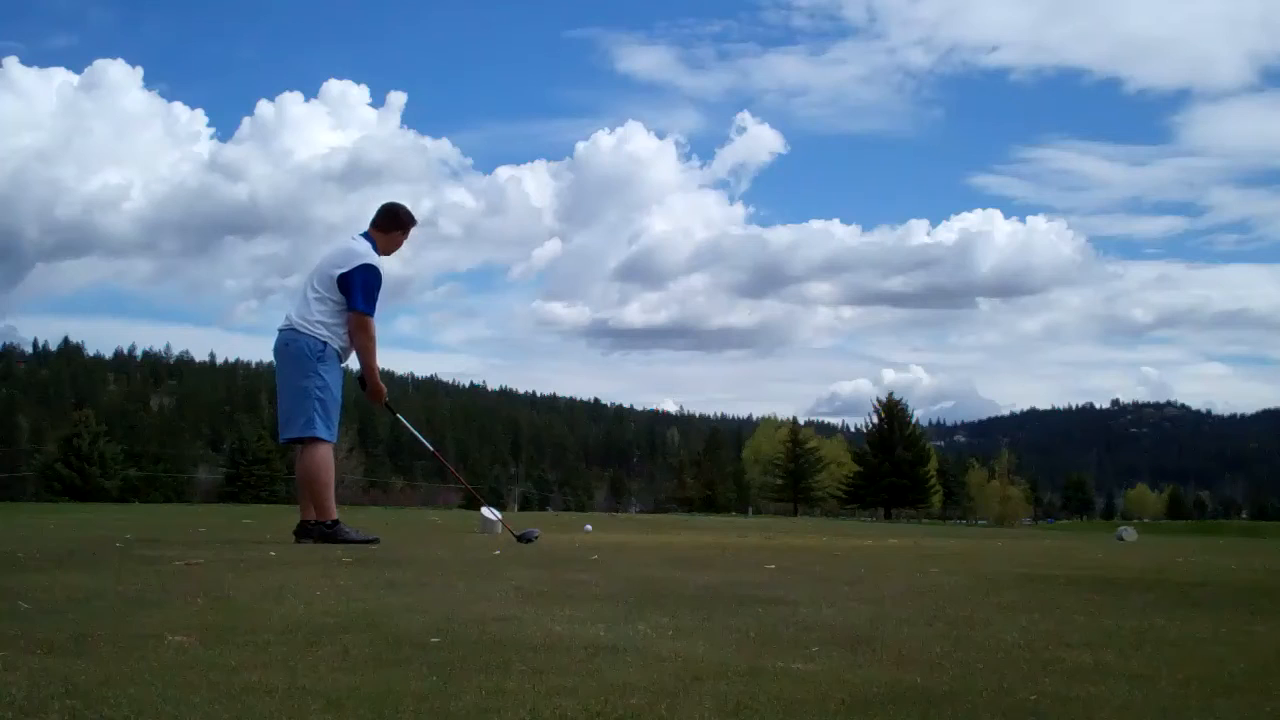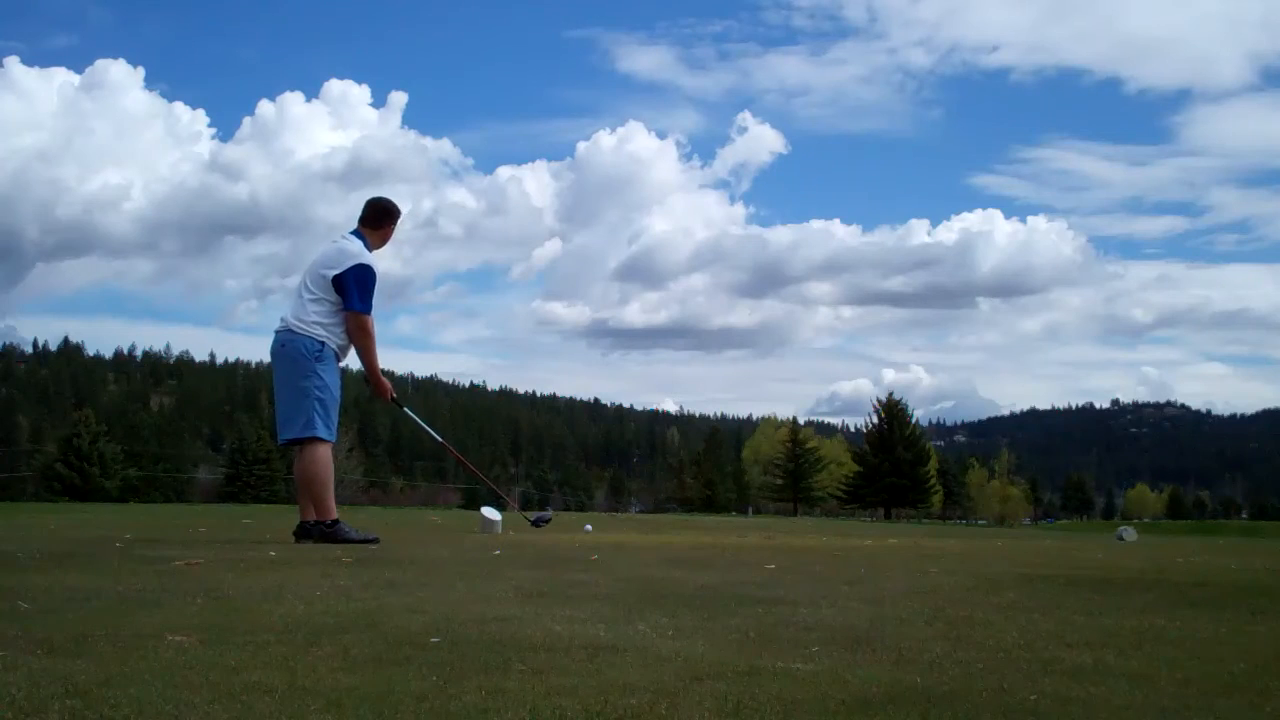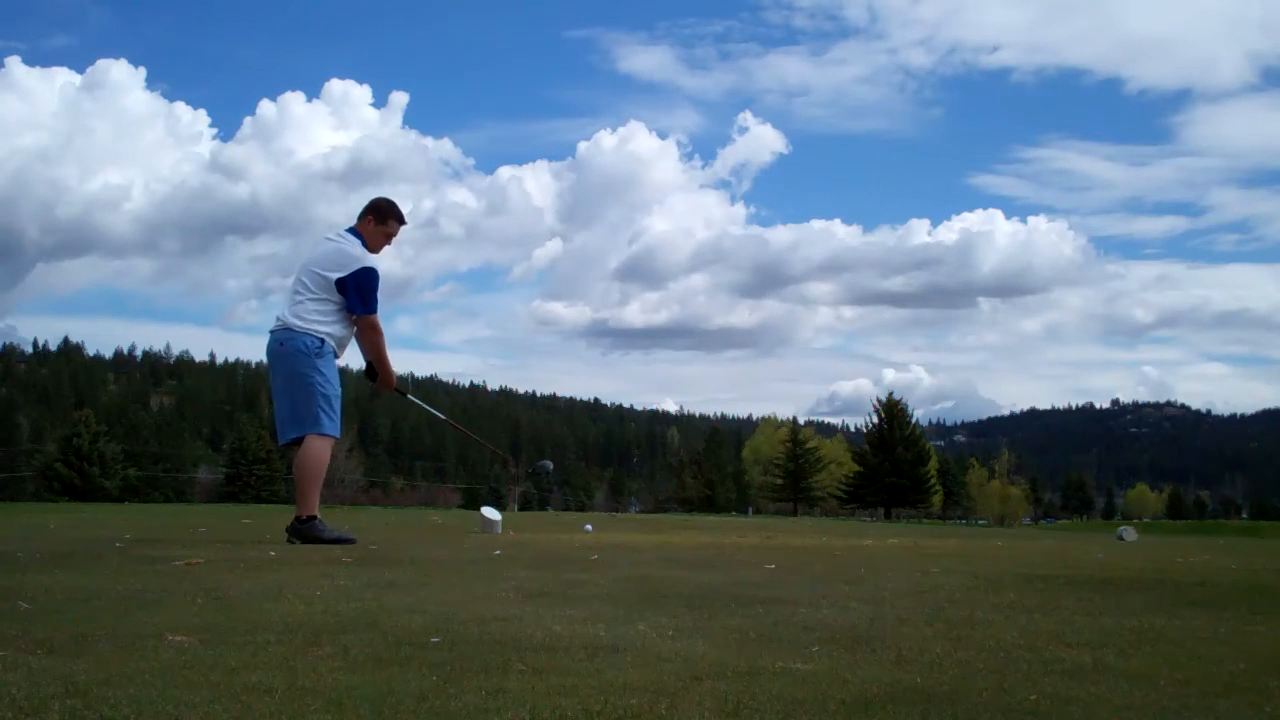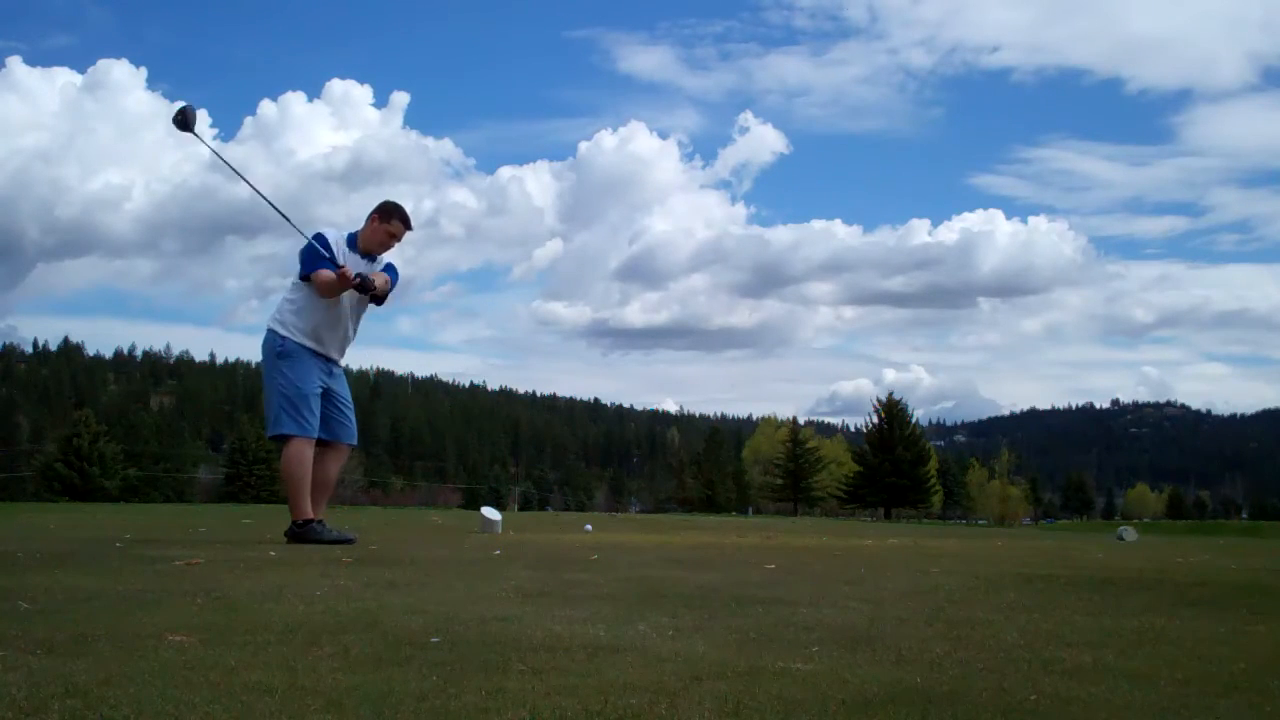
dt=0.7s
person 1, frame 1
left shoulder: (350, 249)
right shoulder: (367, 264)
right elbow: (360, 327)
left wrist: (368, 374)
right wrist: (373, 379)
left hip: (296, 342)
right hip: (313, 347)
left knee: (310, 438)
right knee: (319, 437)
left ankle: (309, 522)
right ankle: (328, 523)
person 1, frame 2
left shoulder: (340, 248)
right shoulder: (360, 263)
right elbow: (359, 328)
left wrist: (371, 372)
right wrist: (377, 377)
left hip: (294, 345)
right hip: (311, 349)
left knee: (308, 438)
right knee: (318, 437)
left ankle: (308, 522)
right ankle: (328, 523)
person 1, frame 3
left shoulder: (334, 243)
right shoulder: (361, 264)
right elbow: (369, 327)
left wrist: (371, 363)
right wrist: (386, 372)
left hip: (285, 342)
right hip: (308, 347)
left knee: (310, 434)
right knee: (321, 432)
left ankle: (306, 521)
right ankle: (306, 521)
person 1, frame 4
left shoulder: (385, 268)
right shoulder: (324, 242)
left elbow: (379, 288)
right elbow: (323, 285)
left wrist: (360, 280)
right wrist: (341, 280)
left hip: (329, 360)
right hip: (292, 347)
left knee: (339, 441)
right knee: (301, 435)
left ankle: (313, 521)
right ankle: (302, 522)
